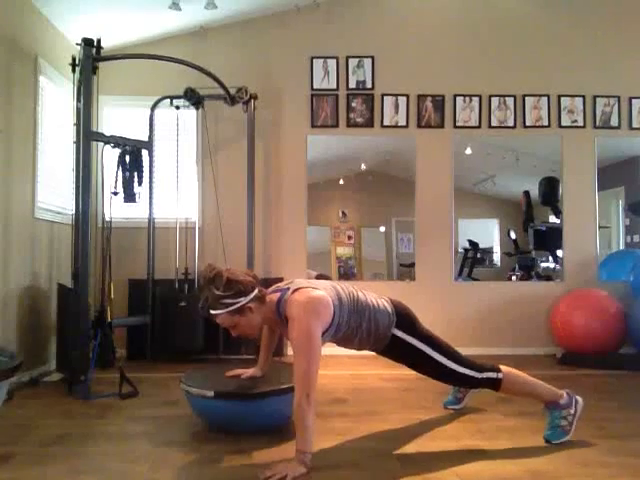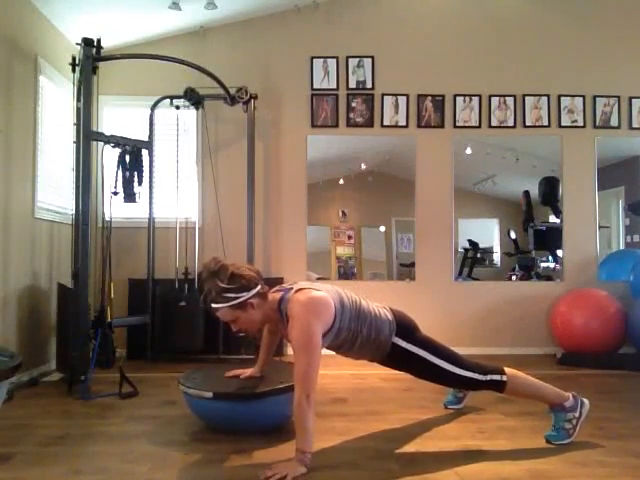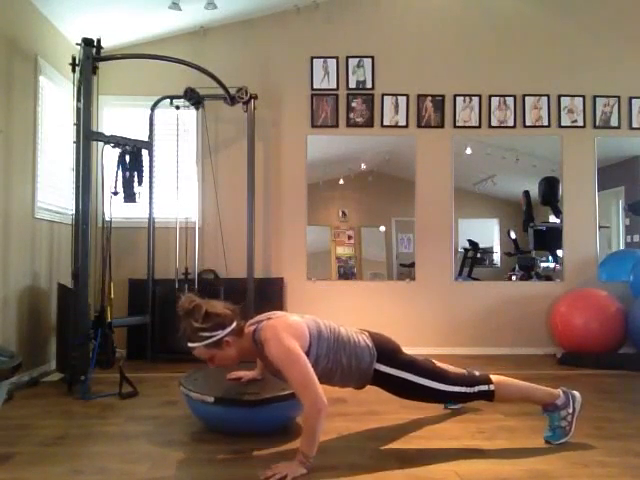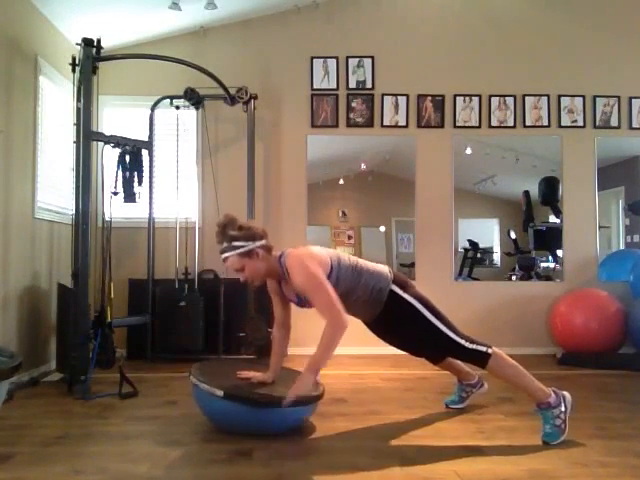
dt=0.7s
person 1, frame 1
left shoulder: (302, 311)
right shoulder: (269, 297)
left elbow: (305, 395)
right elbow: (271, 326)
right wrist: (259, 368)
left hip: (392, 325)
right hip: (377, 321)
left knee: (471, 370)
left ankle: (561, 400)
right ankle: (462, 389)
person 1, frame 2
left shoulder: (303, 312)
right shoulder: (274, 299)
left elbow: (305, 395)
right elbow: (273, 328)
right wrist: (258, 368)
left hip: (394, 337)
right hip: (379, 332)
left knee: (479, 375)
left ankle: (568, 403)
right ankle: (461, 390)
person 1, frame 3
left shoulder: (275, 340)
right shoulder: (253, 328)
left elbow: (316, 405)
right wrist: (258, 371)
left hip: (375, 362)
right hip: (362, 350)
left knee: (471, 389)
right knee: (425, 371)
left ankle: (559, 399)
right ankle: (462, 372)
person 1, frame 4
left shoulder: (299, 265)
right shoulder: (275, 278)
left elbow: (338, 321)
right elbow: (281, 326)
left wrist: (311, 373)
right wrist: (270, 373)
left hip: (391, 295)
right hip: (373, 311)
left knee: (464, 347)
right knee: (429, 351)
left ankle: (551, 400)
right ankle: (470, 383)
